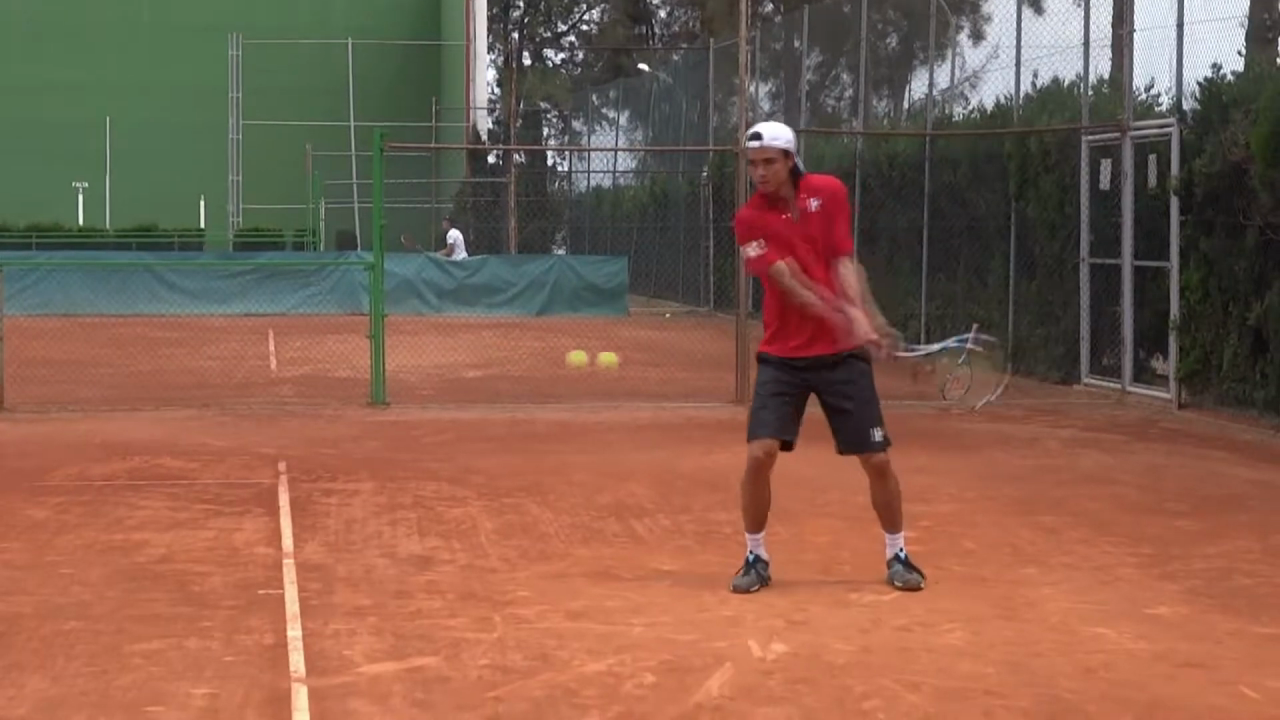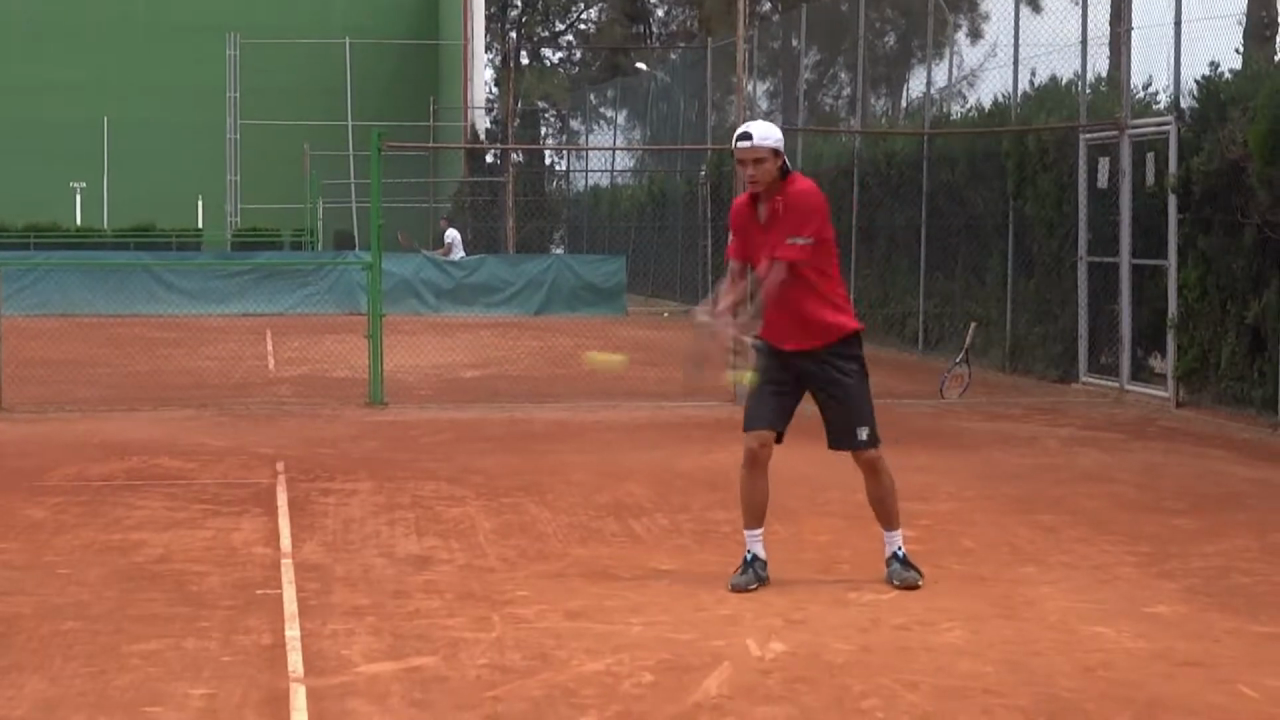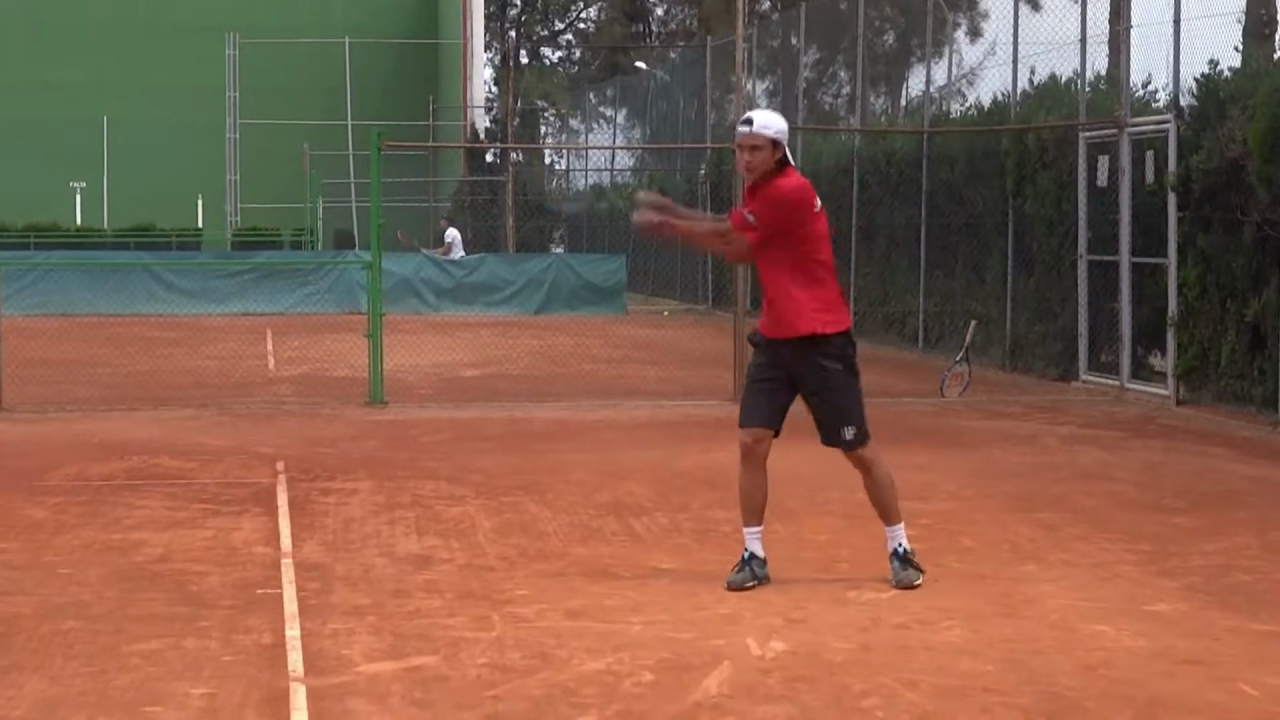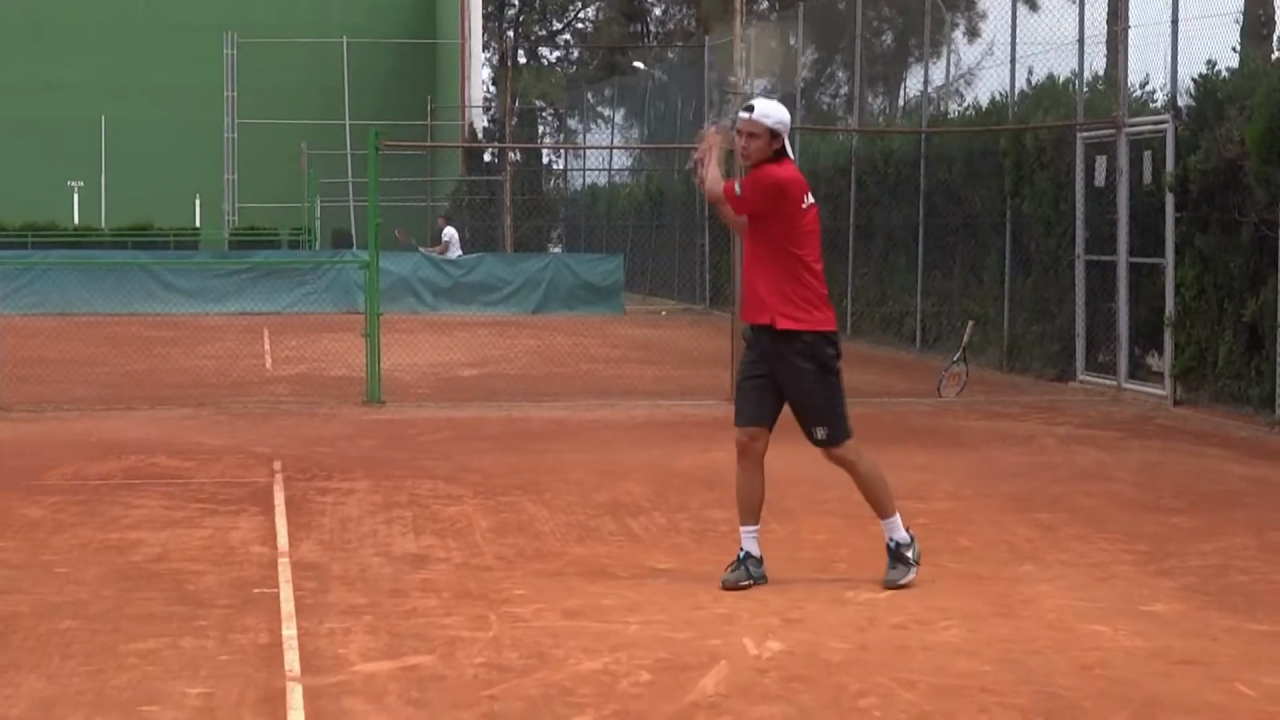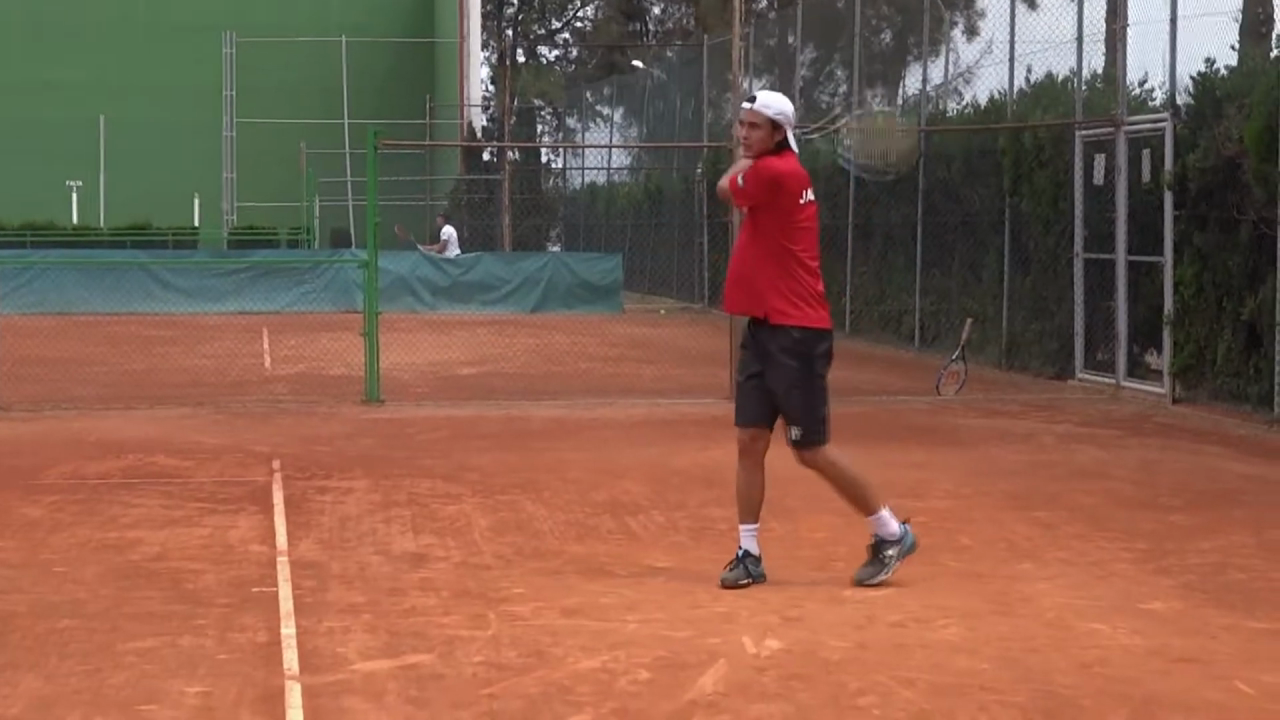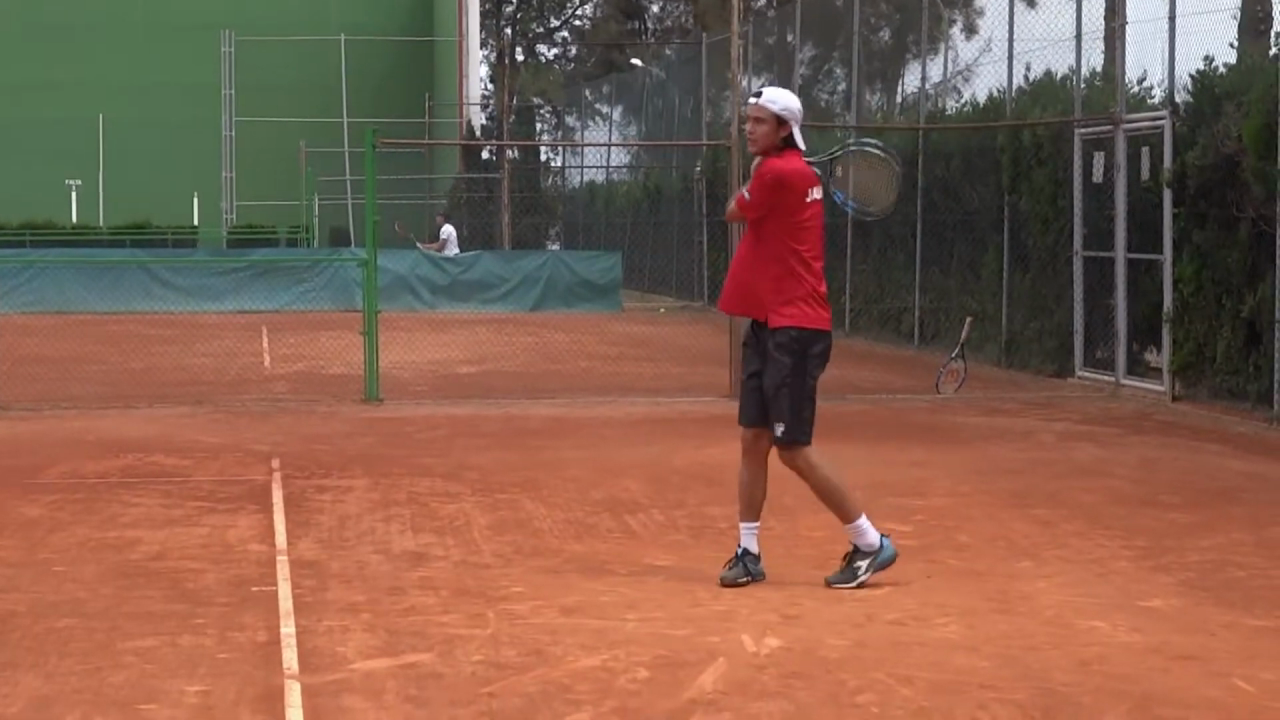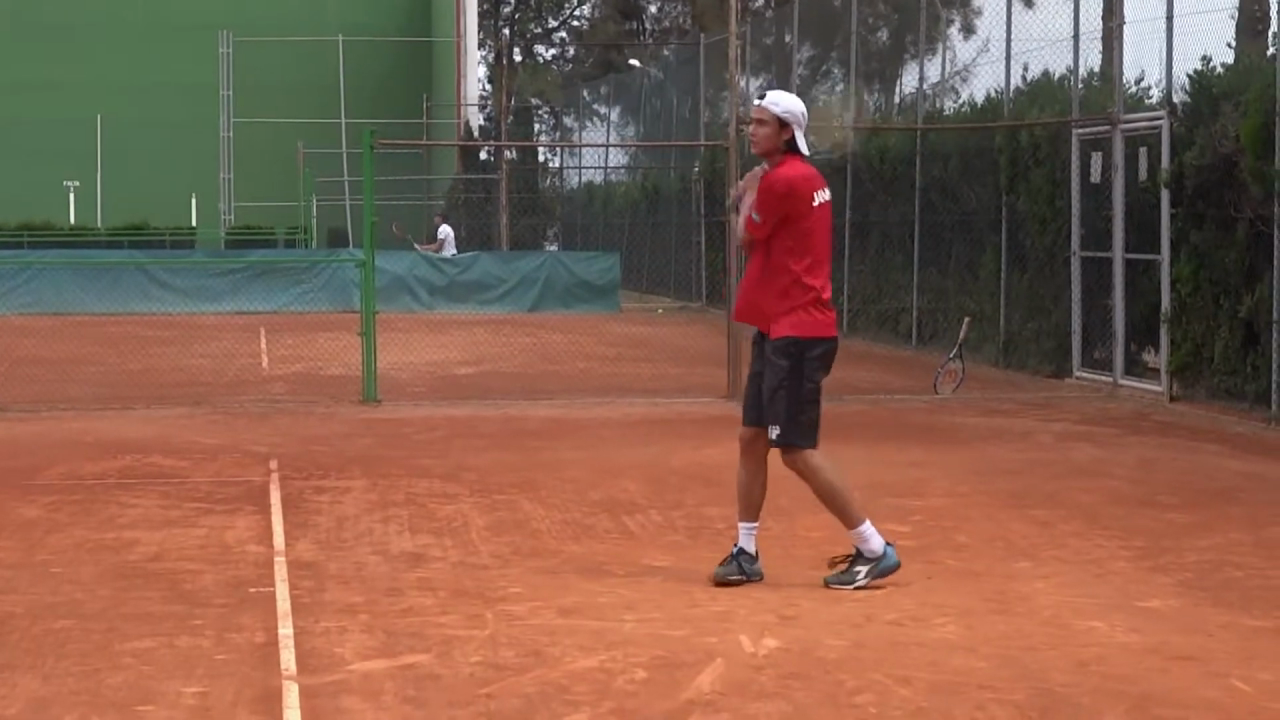
dt=0.1s
person 1, frame 1
left shoulder: (830, 192)
right shoulder: (750, 219)
left elbow: (844, 263)
right elbow: (789, 286)
left wrist: (865, 317)
right wrist: (846, 322)
left hip: (841, 353)
right hip: (782, 355)
left knee: (877, 459)
right knee: (759, 456)
left ankle: (897, 554)
right ankle: (755, 557)
person 1, frame 2
left shoulder: (805, 197)
right shoulder: (741, 210)
left elbow: (778, 274)
right elbow: (736, 276)
left wrist: (731, 313)
right wrist: (725, 302)
left hip: (831, 343)
right hip: (779, 345)
left knee: (868, 455)
right knee: (755, 447)
left ankle: (895, 552)
right ankle: (754, 556)
person 1, frame 3
left shoulder: (791, 190)
right shoulder: (760, 189)
left elbow: (728, 236)
right elbow: (738, 247)
left wrist: (669, 224)
right wrist: (670, 220)
left hip: (823, 337)
right hip: (776, 338)
left knee: (859, 450)
right knee: (752, 444)
left ankle: (899, 548)
right ankle: (753, 555)
person 1, frame 4
left shoulder: (773, 181)
right shoulder: (764, 180)
left elbow: (714, 194)
right elbow: (746, 224)
left wrist: (711, 156)
right wrist: (714, 156)
left hip: (802, 333)
right hip: (766, 332)
left knee: (839, 448)
right knee: (748, 443)
left ankle: (900, 541)
right ankle: (750, 555)
person 1, frame 5
left shoulder: (773, 172)
right shoulder: (778, 170)
left elbow: (726, 189)
left wrist: (746, 159)
right wrist: (753, 158)
left hip: (797, 330)
right hip: (766, 325)
left knee: (810, 450)
right knee: (749, 442)
left ankle: (891, 532)
right ankle: (749, 553)
person 1, frame 6
left shoulder: (779, 173)
right shoulder: (786, 170)
left elbow: (734, 213)
left wrist: (760, 160)
left hip: (795, 329)
right hip: (768, 326)
left knee: (793, 451)
right knee: (752, 442)
left ankle: (870, 544)
right ankle: (748, 552)
person 1, frame 7
left shoulder: (784, 179)
right shoulder: (800, 176)
left elbow: (746, 238)
left wrist: (746, 194)
right wrist: (755, 189)
left hip: (797, 333)
right hip: (779, 332)
left knee: (797, 453)
right knee: (752, 442)
left ankle: (875, 550)
right ankle: (746, 553)
